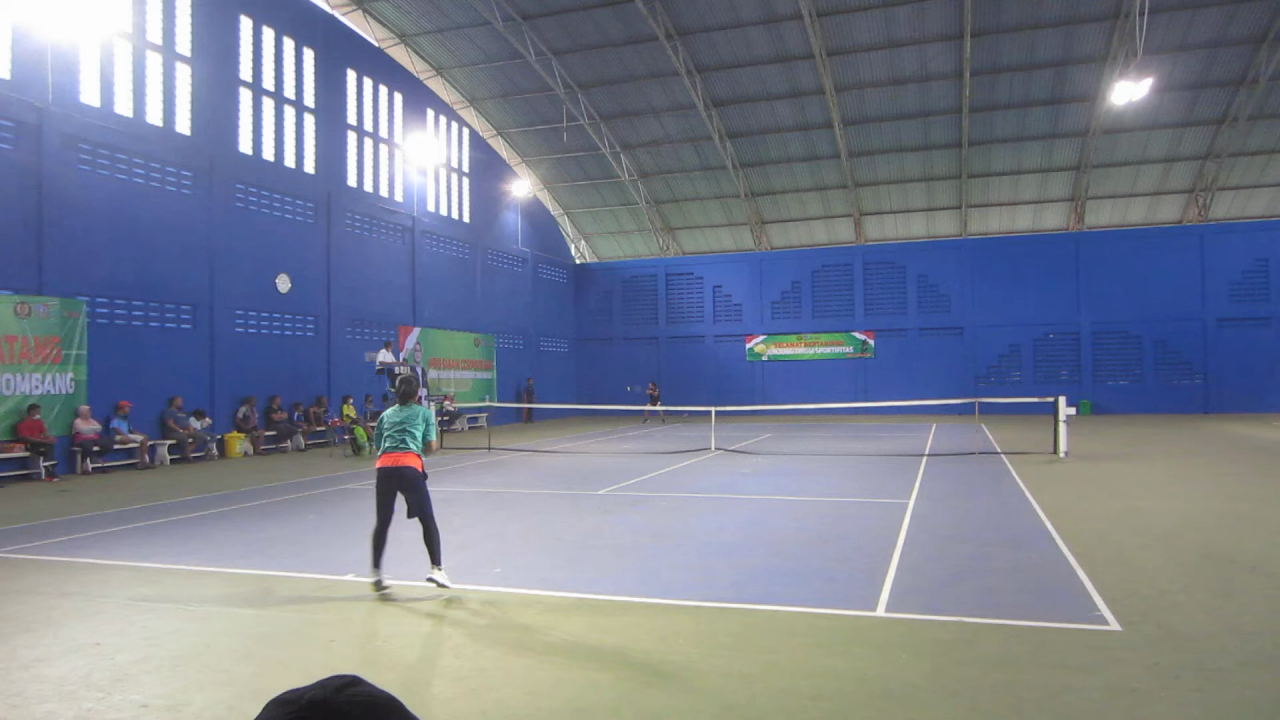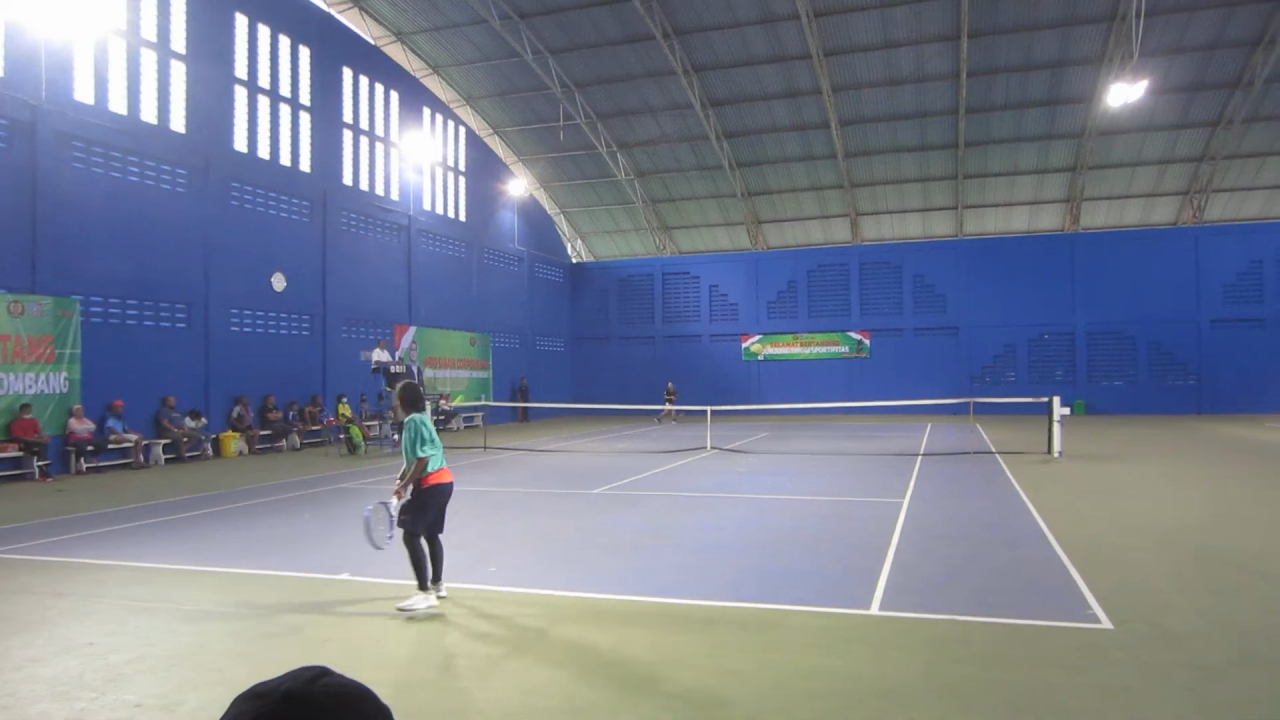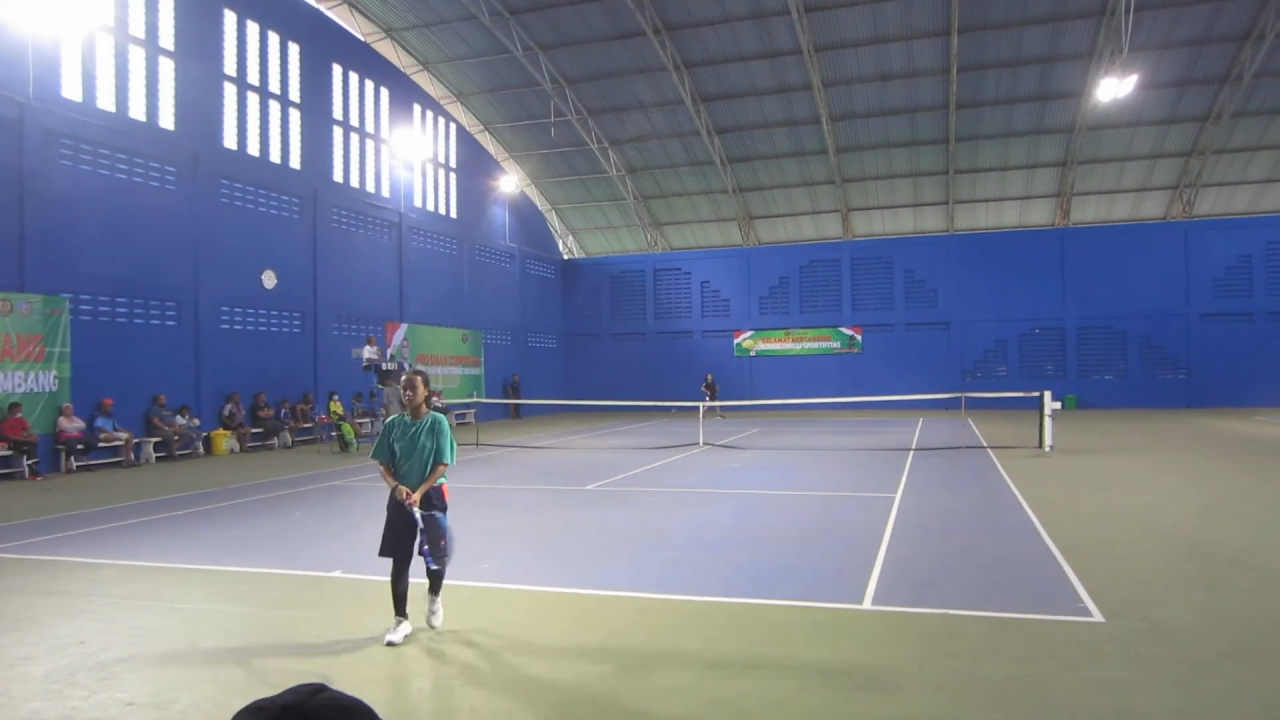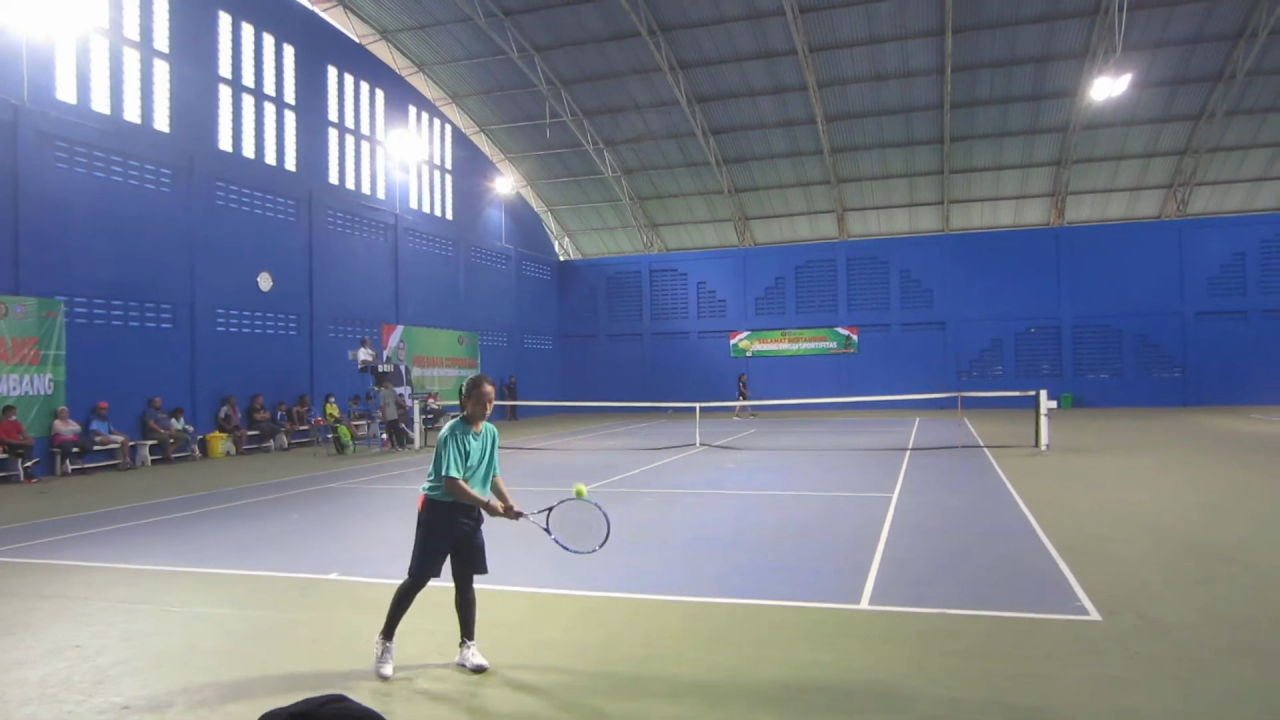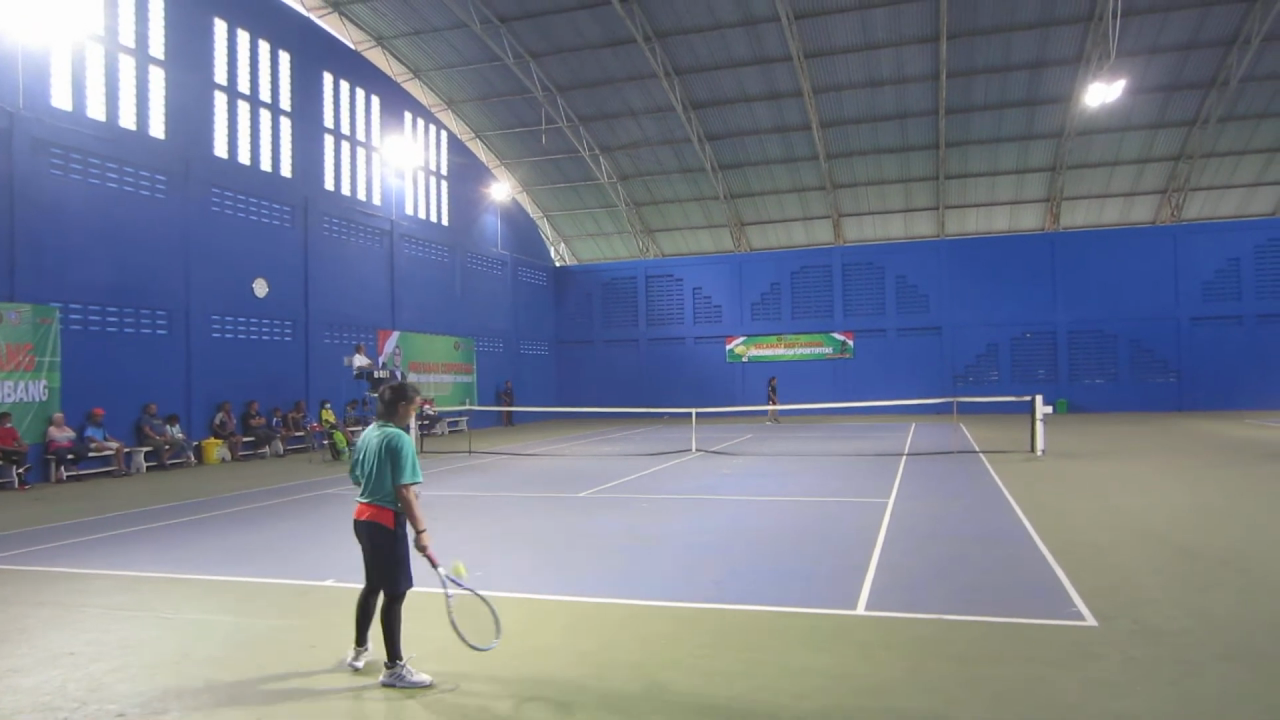
dt=1s
person 1, frame 1
left shoulder: (386, 415)
right shoulder: (424, 413)
left elbow: (378, 447)
right elbow: (431, 446)
left hip: (384, 468)
right hip: (409, 466)
left knee: (382, 522)
right knee: (428, 520)
left ankle: (377, 573)
right ankle: (436, 570)
person 1, frame 2
left shoulder: (413, 421)
right shoulder: (419, 419)
left elbow: (421, 460)
left wrist: (404, 484)
right wrist: (401, 479)
left hip: (431, 484)
right hip: (440, 482)
left knee: (411, 535)
right knee: (429, 534)
left ankle: (425, 593)
right ankle: (436, 585)
person 1, frame 3
left shoulder: (438, 422)
right shoulder: (393, 424)
left elbow: (442, 464)
right elbow: (384, 464)
left wrist: (418, 493)
right wrist: (398, 488)
left hip: (431, 496)
right hip: (400, 499)
right knee: (400, 561)
left ankle: (434, 596)
right ankle: (401, 620)
person 1, frame 4
left shoulder: (491, 433)
right shoulder: (453, 434)
left elbow: (491, 476)
right elbow: (450, 482)
left wrist: (508, 504)
right wrist: (486, 503)
left hip: (469, 514)
right hip: (439, 510)
left knee: (465, 581)
right knee: (417, 579)
left ankle: (467, 646)
right ankle: (384, 641)
person 1, frame 5
left shoulder: (368, 434)
right shoulder: (399, 440)
right elbow: (404, 491)
right wrist: (420, 530)
left hip: (363, 517)
right hip: (386, 521)
left knee: (373, 585)
right knee: (395, 594)
left ankle: (359, 649)
right ankle: (394, 667)
